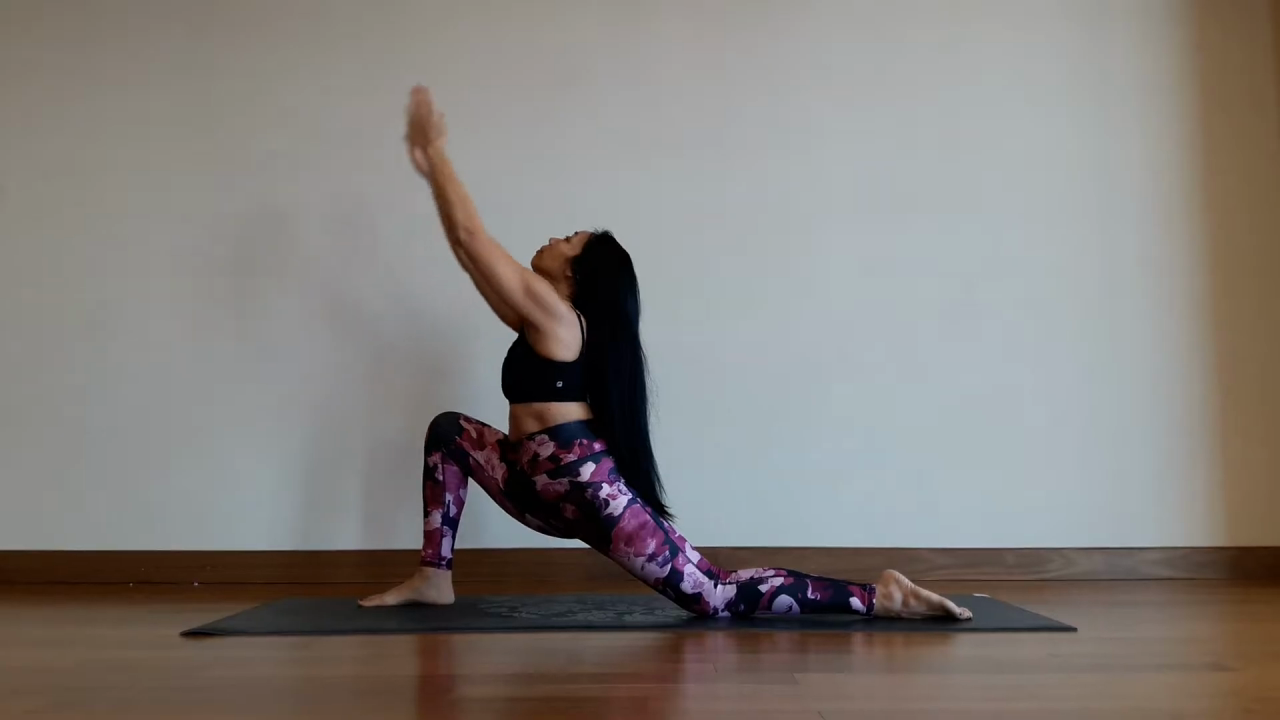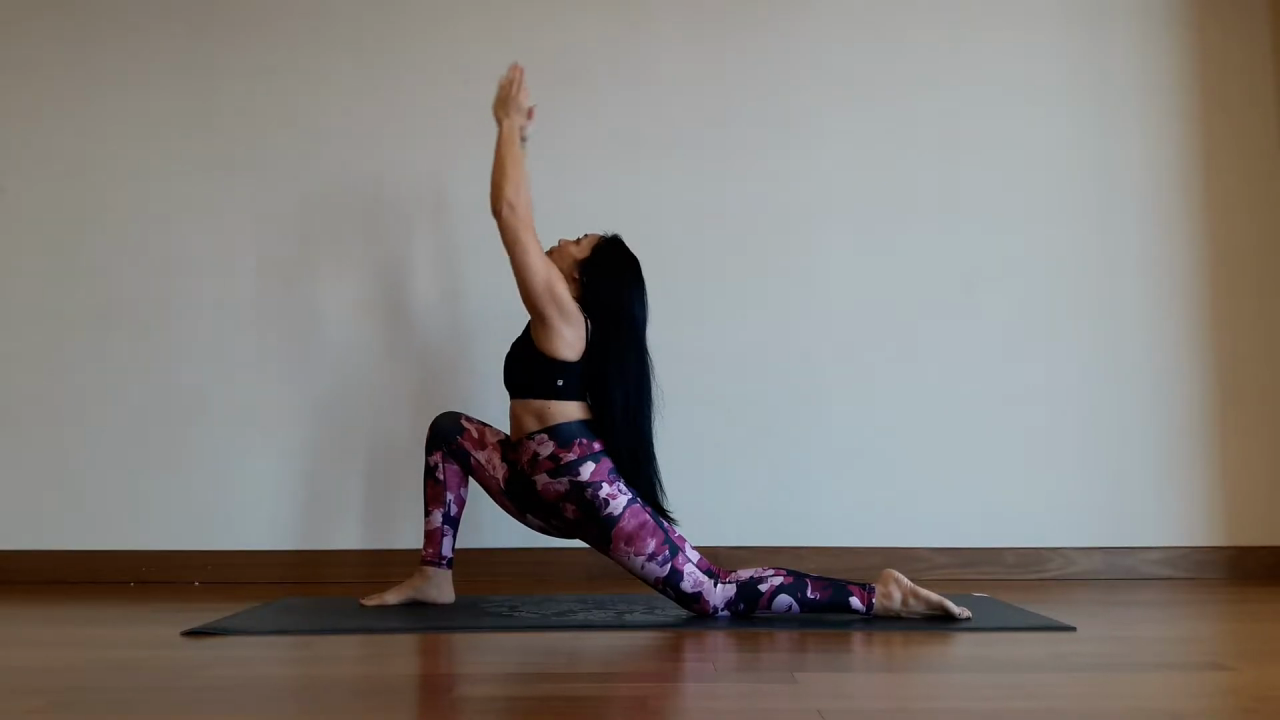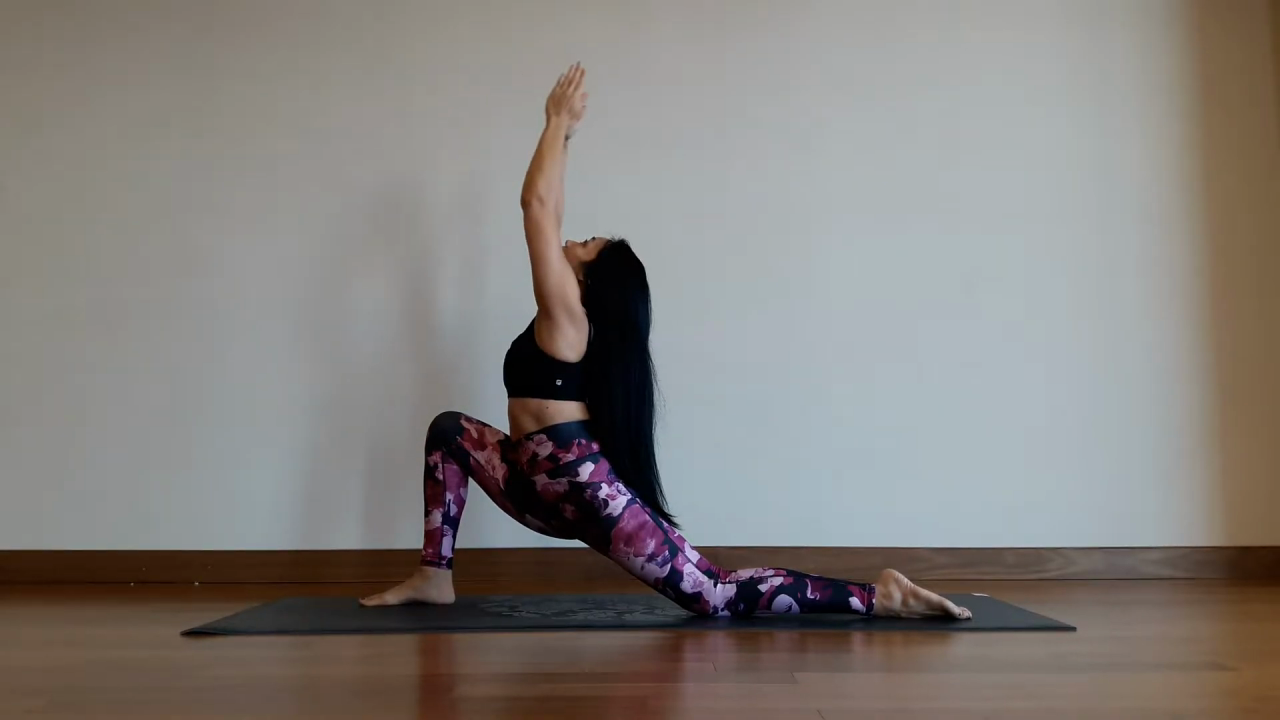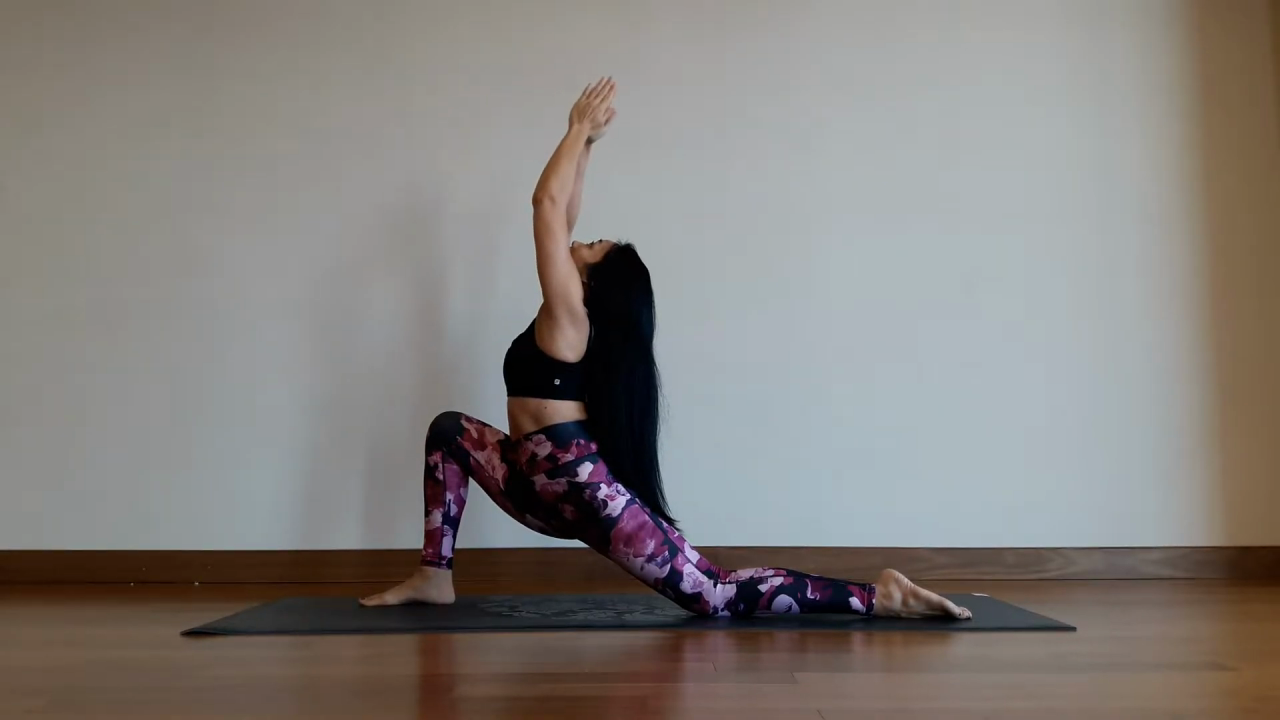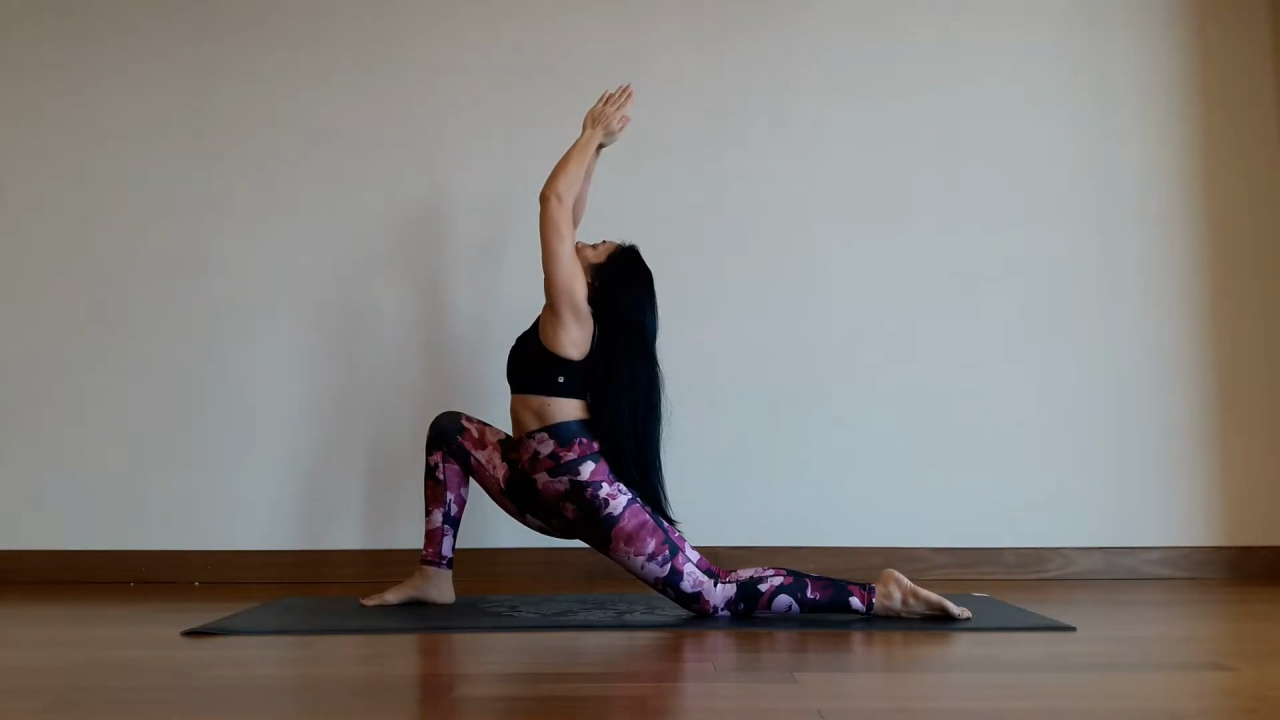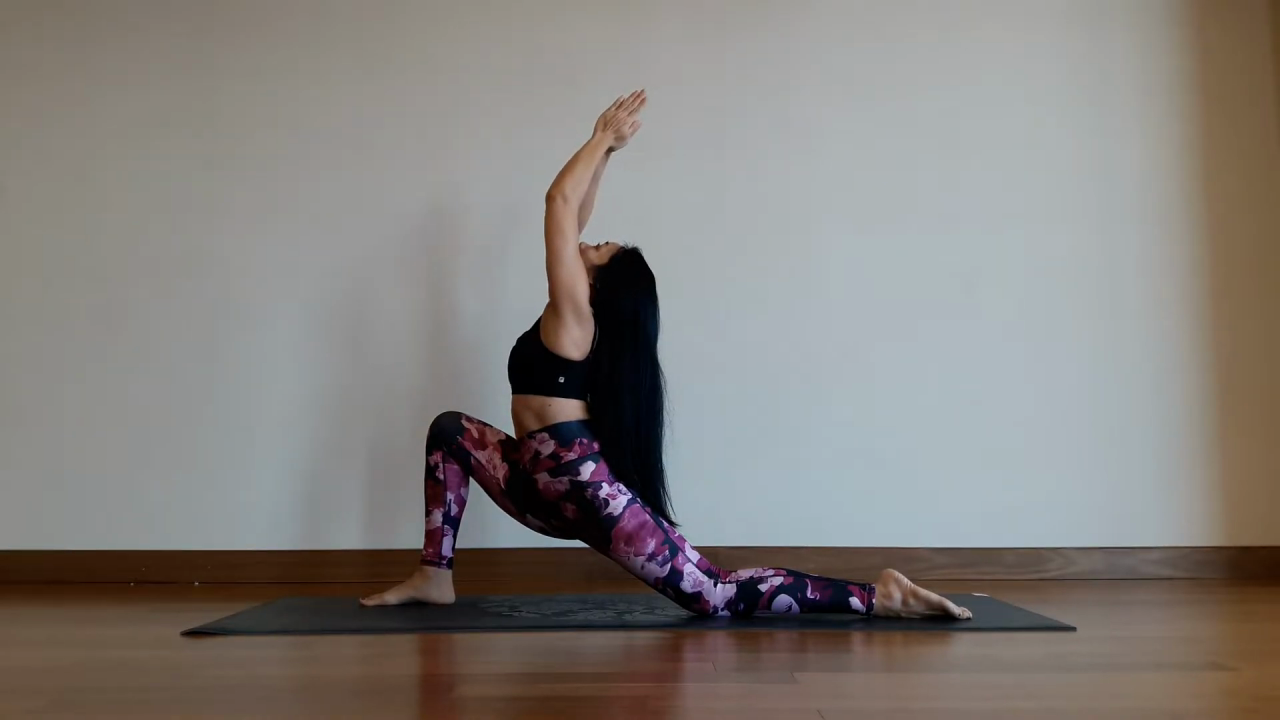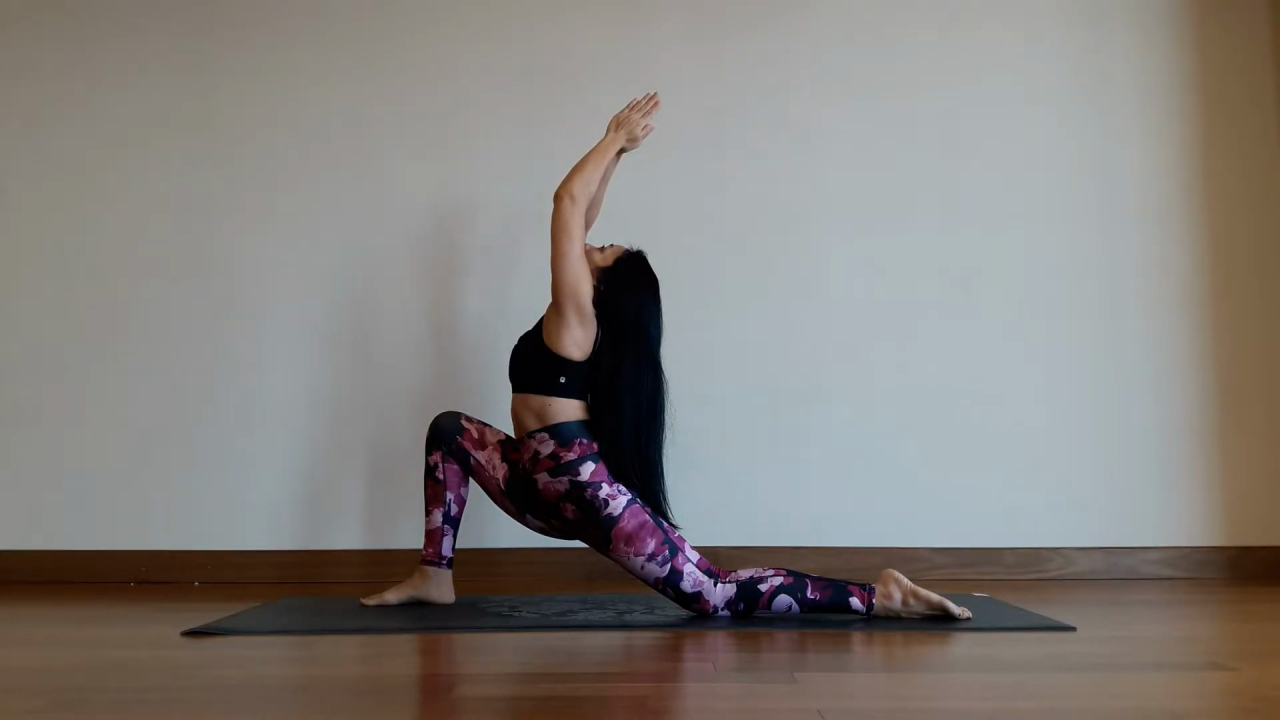
dt=0.4s
person 1, frame 1
left shoulder: (550, 310)
right shoulder: (540, 319)
left elbow: (471, 236)
right elbow: (472, 253)
left wrist: (436, 152)
right wrist: (432, 171)
left hip: (585, 485)
right hip: (552, 485)
left knee: (713, 595)
right knee: (448, 431)
left ankle: (879, 597)
right ankle: (434, 578)
person 1, frame 2
left shoulder: (560, 310)
right shoulder: (560, 316)
left elbow: (508, 210)
right elbow: (515, 218)
left wrist: (509, 127)
right wrist: (514, 135)
left hip: (584, 482)
right hip: (551, 484)
left knee: (713, 594)
right knee: (449, 430)
left ankle: (879, 596)
right ankle: (434, 577)
person 1, frame 3
left shoulder: (566, 312)
right shoulder: (568, 317)
left elbow: (535, 203)
right elbow: (546, 216)
left wrist: (558, 124)
right wrist: (561, 132)
left hip: (581, 483)
right hip: (550, 484)
left knee: (711, 592)
right knee: (449, 429)
left ankle: (878, 596)
right ankle: (435, 576)
person 1, frame 4
left shoulder: (568, 311)
right shoulder: (571, 318)
left elbow: (546, 204)
right elbow: (560, 217)
left wrist: (579, 132)
right wrist: (584, 141)
left hip: (582, 485)
right hip: (549, 487)
left knee: (712, 592)
right knee: (449, 430)
left ankle: (879, 597)
right ankle: (434, 576)
person 1, frame 5
left shoulder: (571, 310)
right shoulder: (573, 317)
left elbow: (553, 201)
right elbow: (565, 216)
left wrist: (594, 136)
right wrist: (595, 141)
left hip: (583, 484)
right hip: (549, 486)
left knee: (712, 593)
right knee: (449, 430)
left ankle: (878, 596)
right ankle: (434, 576)
person 1, frame 6
left shoulder: (574, 311)
right shoulder: (576, 319)
left elbow: (559, 202)
right elbow: (571, 217)
left wrist: (603, 140)
right wrist: (604, 145)
left hip: (583, 485)
right hip: (549, 486)
left knee: (711, 592)
right knee: (449, 429)
left ankle: (878, 596)
right ankle: (435, 575)
person 1, frame 7
left shoulder: (576, 311)
right shoulder: (580, 319)
left elbow: (567, 201)
right elbow: (577, 216)
left wrist: (616, 140)
right wrist: (617, 145)
left hip: (582, 485)
right hip: (549, 486)
left knee: (711, 592)
right knee: (449, 430)
left ankle: (878, 596)
right ankle: (435, 574)
